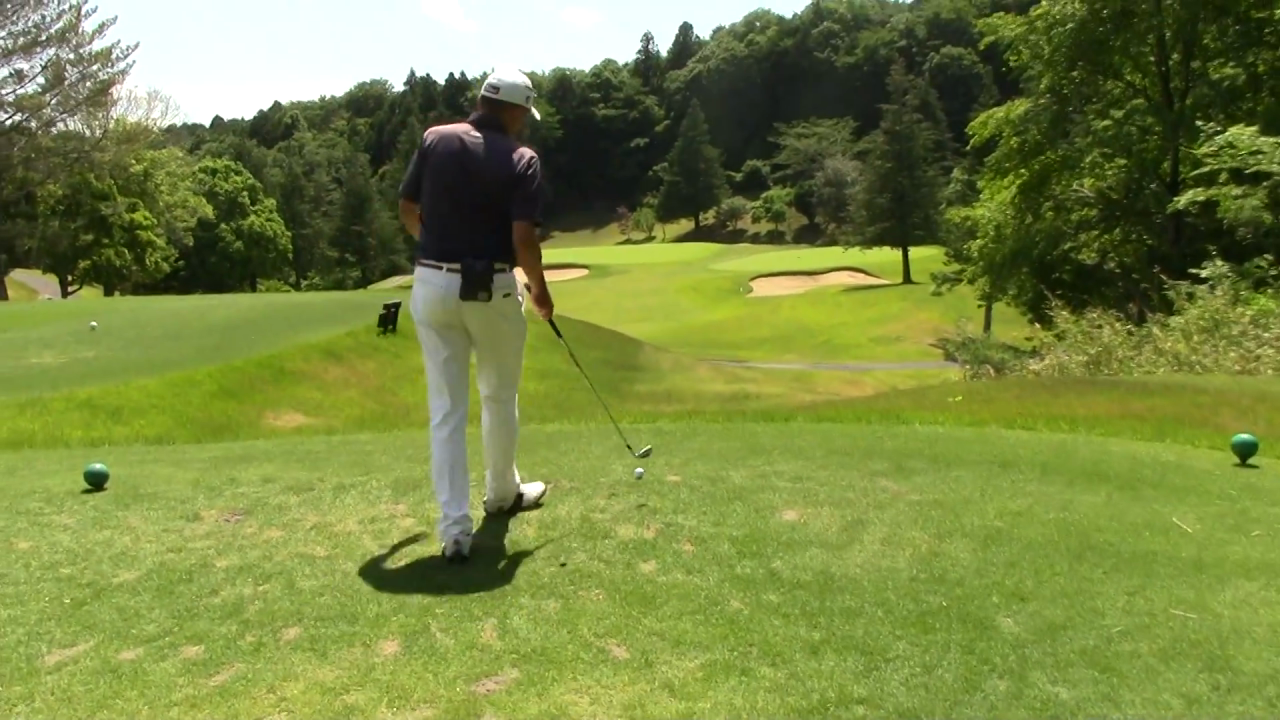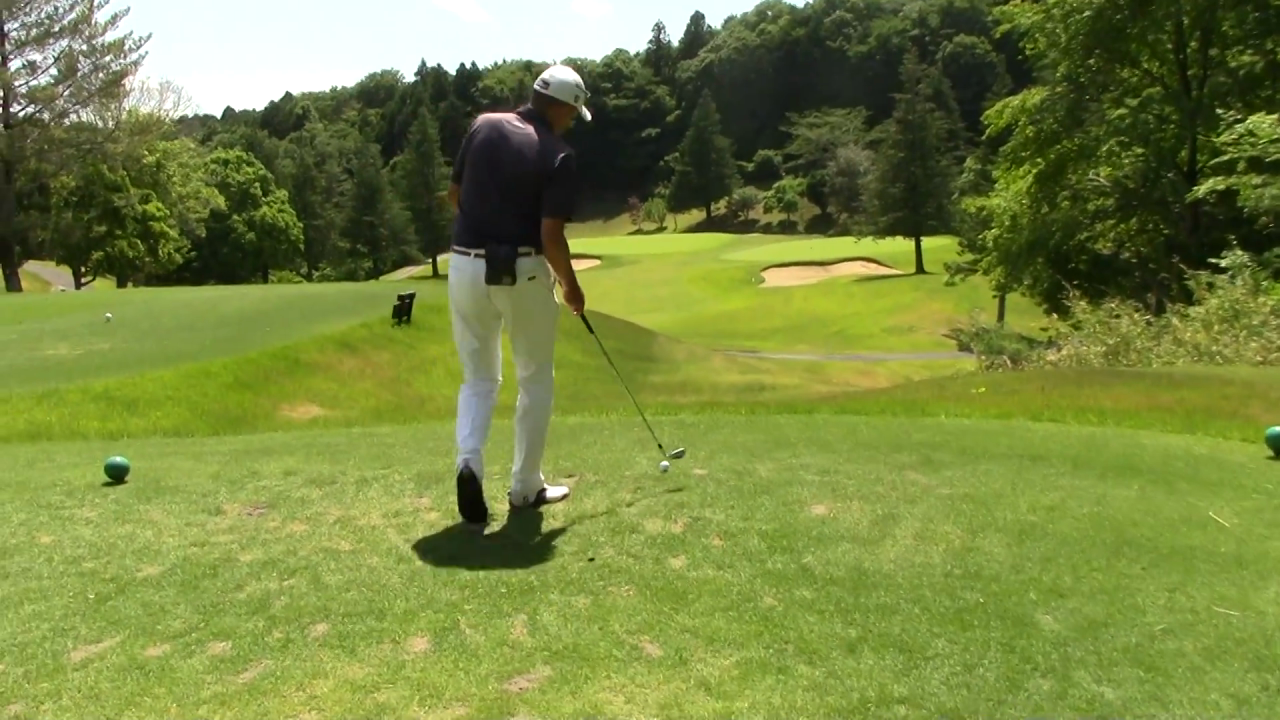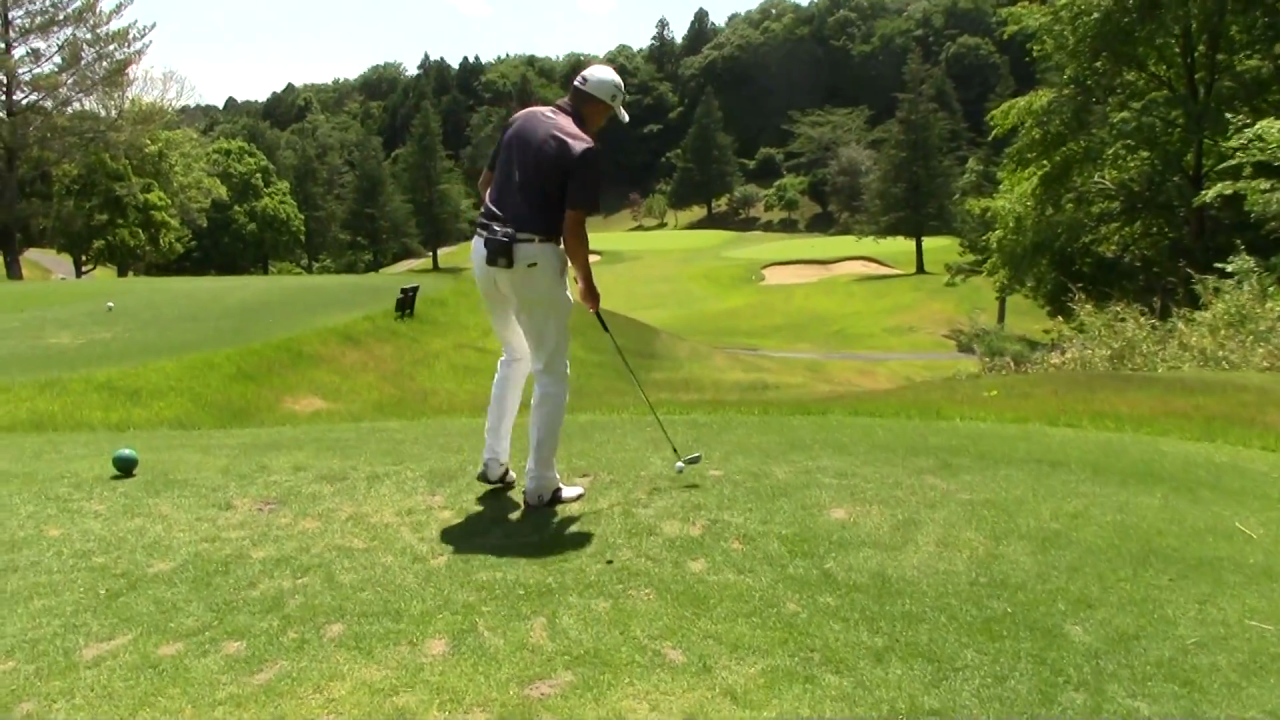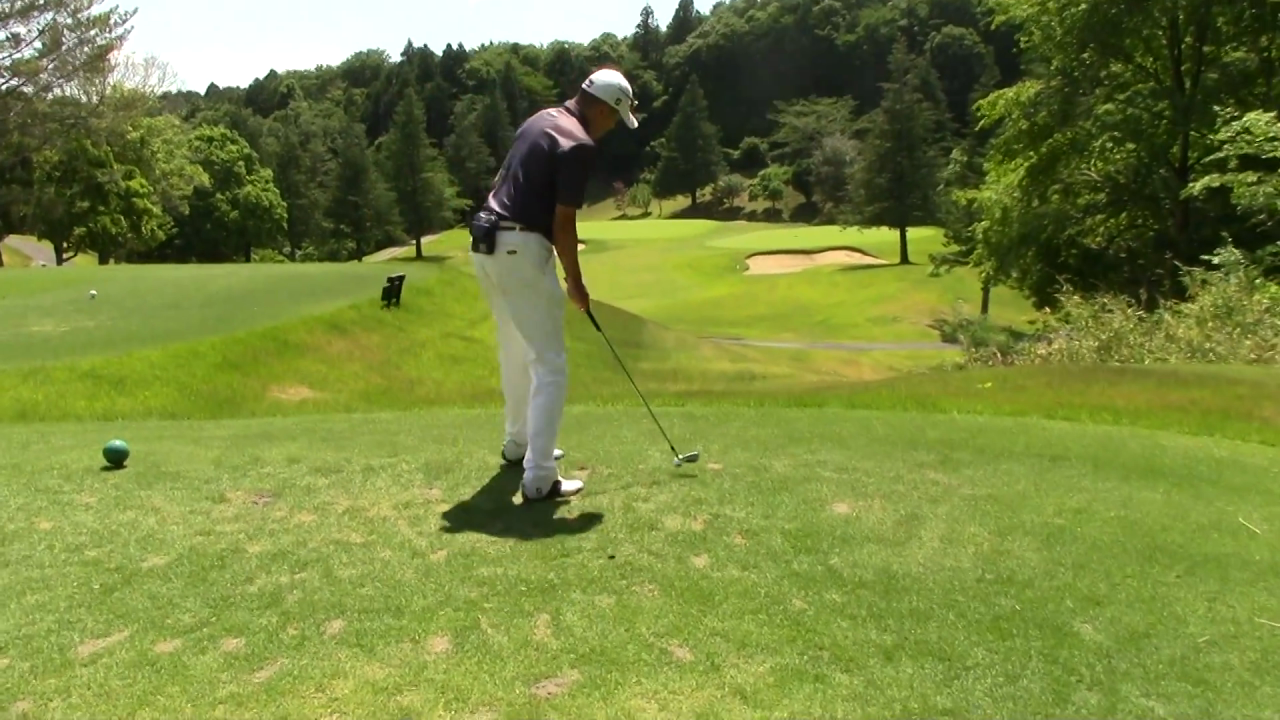
dt=0.2s
person 1, frame 1
left shoulder: (435, 139)
right shoulder: (523, 160)
left elbow: (408, 212)
right elbow: (523, 239)
right wrist: (540, 289)
left hip: (433, 285)
right hip: (493, 288)
left knee: (447, 412)
right knee: (499, 397)
left ankle: (455, 530)
right ankle: (503, 493)
person 1, frame 2
left shoulder: (483, 126)
right shoulder: (560, 156)
left elbow: (454, 193)
right elbow: (551, 235)
right wrist: (570, 285)
left hip: (466, 266)
right hip: (523, 272)
left knee: (479, 381)
right knee: (535, 380)
left ankle: (469, 463)
right ankle: (527, 486)
person 1, frame 3
left shoulder: (522, 118)
right shoulder: (584, 149)
left elbow: (485, 183)
right elbow: (572, 227)
right wrist: (587, 283)
left hip: (486, 250)
right hip: (535, 259)
left knee: (514, 357)
right knee: (550, 372)
left ankle: (495, 461)
right ankle: (541, 485)
person 1, frame 4
left shoulder: (538, 120)
right shoulder: (579, 145)
left elbow: (500, 181)
right elbow: (563, 223)
right wrist: (575, 282)
left hip: (488, 242)
right hip: (522, 249)
left knee: (516, 351)
right knee: (549, 363)
left ankle: (518, 444)
right ankle: (539, 477)
